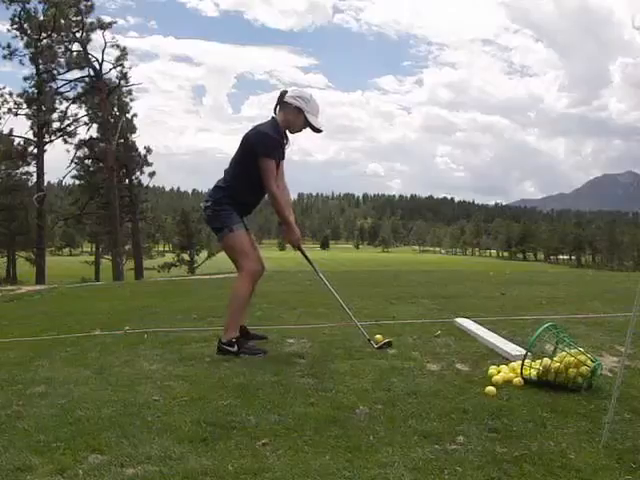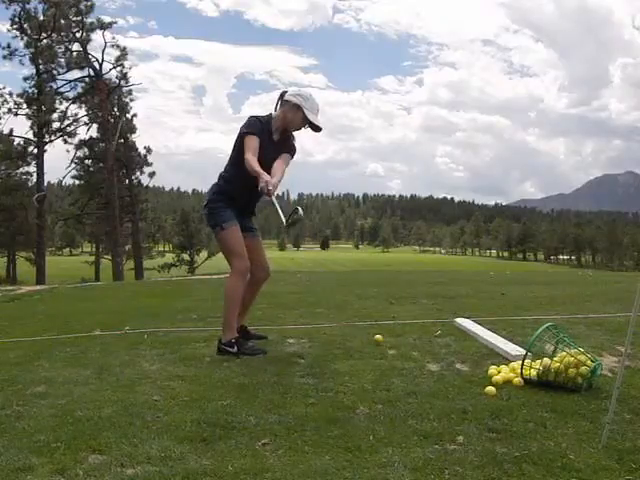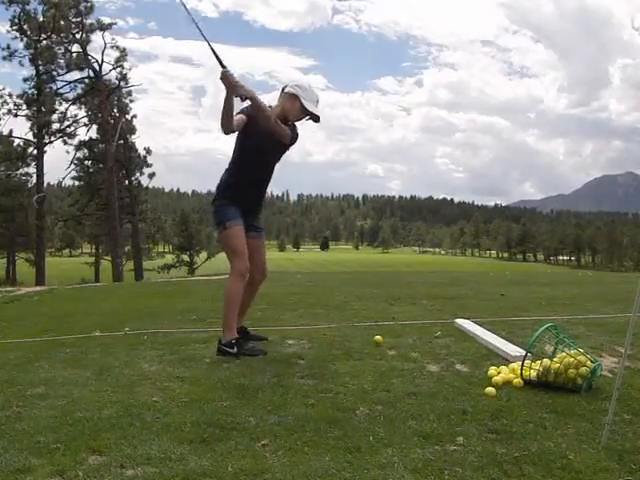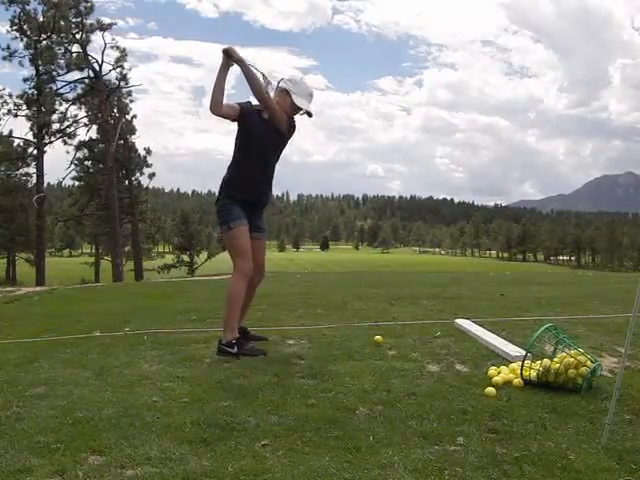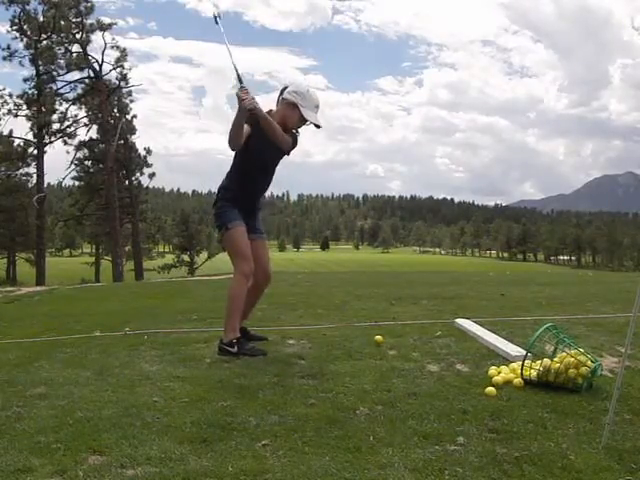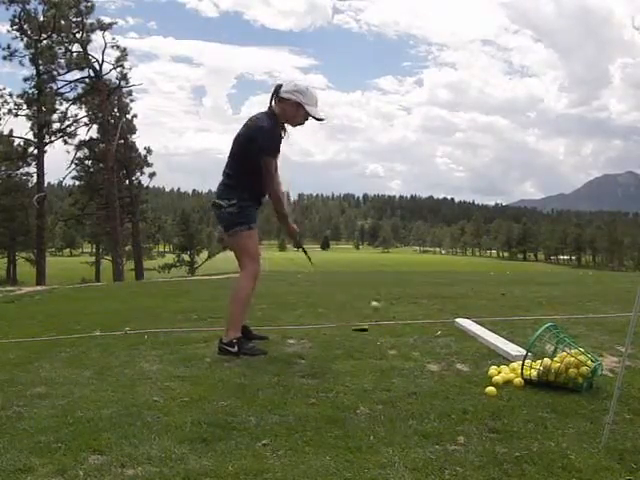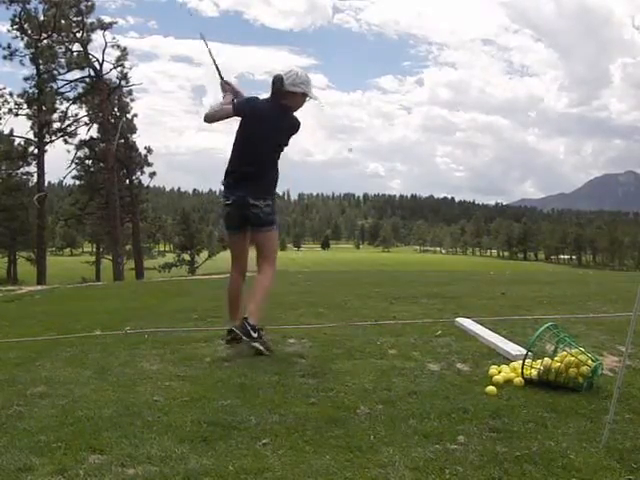
dt=0.7s
person 1, frame 1
left shoulder: (278, 140)
right shoulder: (265, 134)
left elbow: (281, 185)
right elbow: (271, 187)
left wrist: (292, 223)
right wrist: (288, 225)
left hip: (233, 209)
right hip: (222, 206)
left knee: (256, 269)
right knee: (249, 268)
left ankle: (237, 328)
right ankle: (228, 340)
person 1, frame 2
left shoulder: (288, 144)
right shoulder: (255, 124)
left elbow: (279, 169)
right elbow: (248, 158)
left wrist: (273, 183)
right wrist: (262, 176)
left hip: (243, 210)
right hip: (222, 203)
left knee: (261, 271)
right knee: (241, 267)
left ankle: (237, 326)
right ankle: (228, 340)
person 1, frame 3
left shoulder: (290, 134)
right shoulder: (250, 114)
left elbow: (272, 125)
right elbow: (227, 127)
left wrist: (249, 94)
right wrist: (230, 93)
left hip: (252, 208)
right hip: (228, 201)
left knee: (259, 272)
right knee: (241, 267)
left ankle: (238, 327)
right ankle: (228, 340)
person 1, frame 4
left shoulder: (287, 126)
right shoulder: (247, 111)
left elbow: (265, 100)
right elbow: (216, 108)
left wrist: (241, 61)
right wrist: (225, 66)
left hip: (256, 206)
right hip: (232, 201)
left knee: (257, 273)
right knee: (244, 268)
left ankle: (238, 328)
right ankle: (228, 340)
person 1, frame 5
left shoulder: (290, 137)
right shoulder: (251, 119)
left elbow: (280, 141)
right elbow: (234, 144)
left wrist: (259, 111)
right wrist: (242, 112)
left hip: (251, 210)
right hip: (229, 204)
left knee: (263, 275)
right knee: (245, 269)
left ankle: (237, 327)
right ankle: (229, 340)
person 1, frame 6
left shoulder: (267, 124)
right shoulder: (267, 130)
left elbow: (272, 178)
right elbow: (271, 184)
left wrist: (285, 215)
right wrist: (286, 222)
left hip: (232, 202)
right hip: (237, 203)
left knee: (249, 267)
right knee: (250, 268)
left ankle: (238, 327)
right ankle: (230, 340)
person 1, frame 7
left shoulder: (253, 106)
right shoulder: (291, 124)
left elbow: (209, 117)
left wrist: (227, 97)
right wrist: (237, 95)
left hip: (233, 195)
right hip: (261, 198)
left knee: (238, 267)
right knee: (267, 266)
left ankle: (234, 327)
right ankle: (249, 321)
